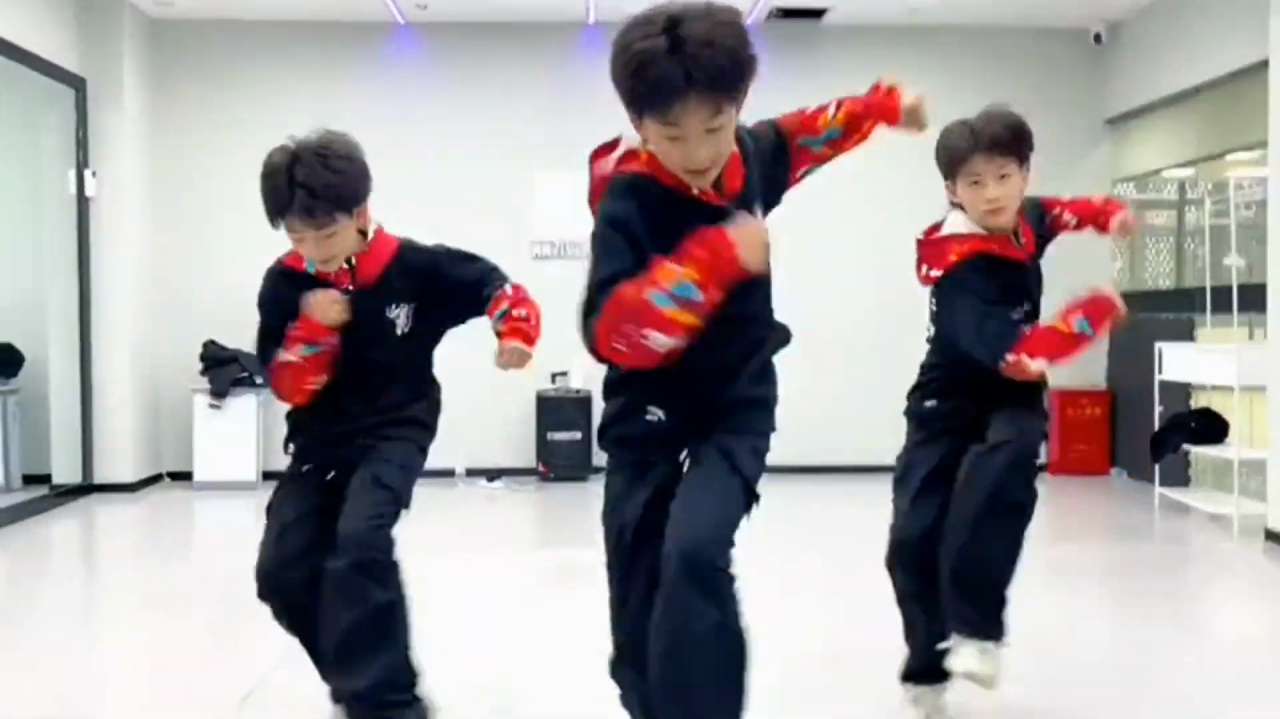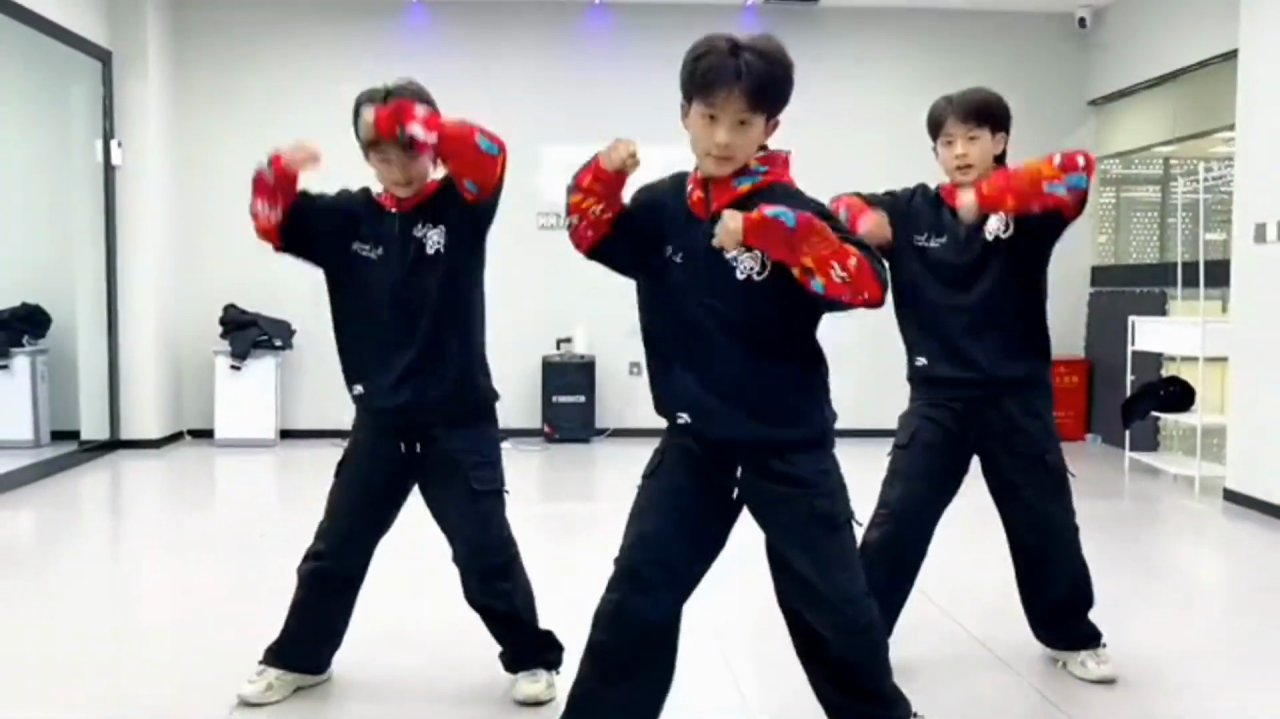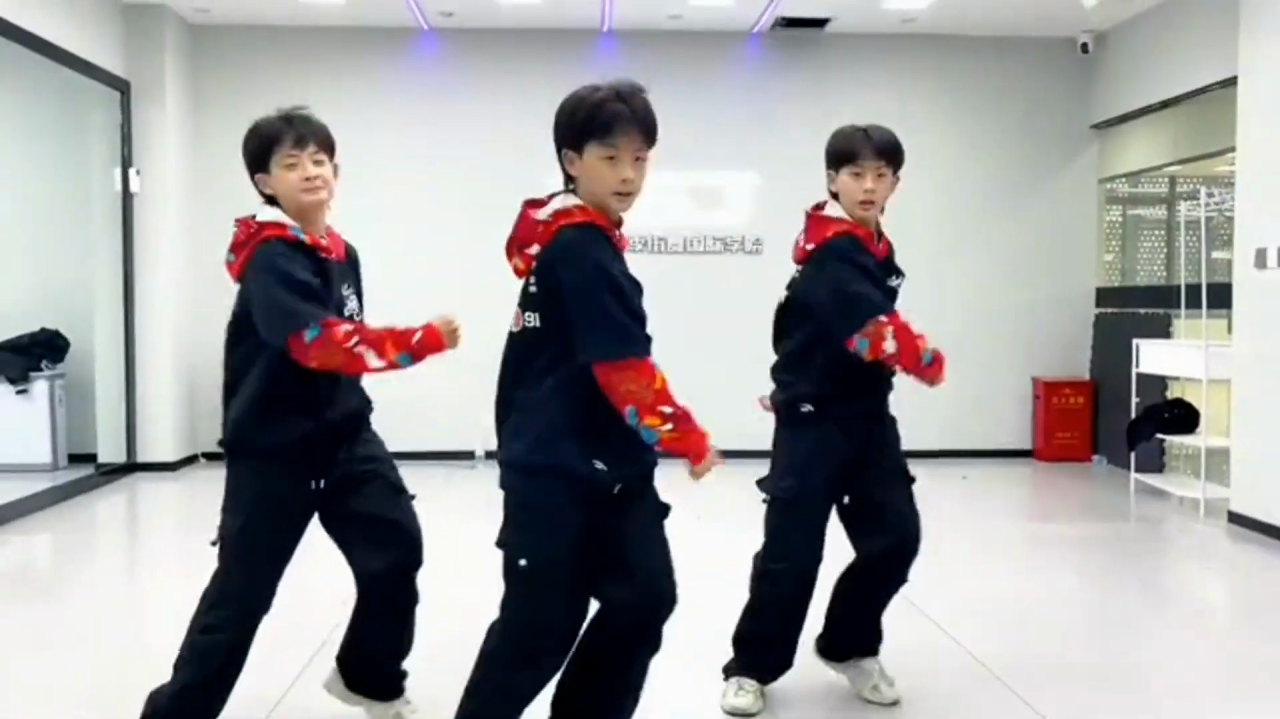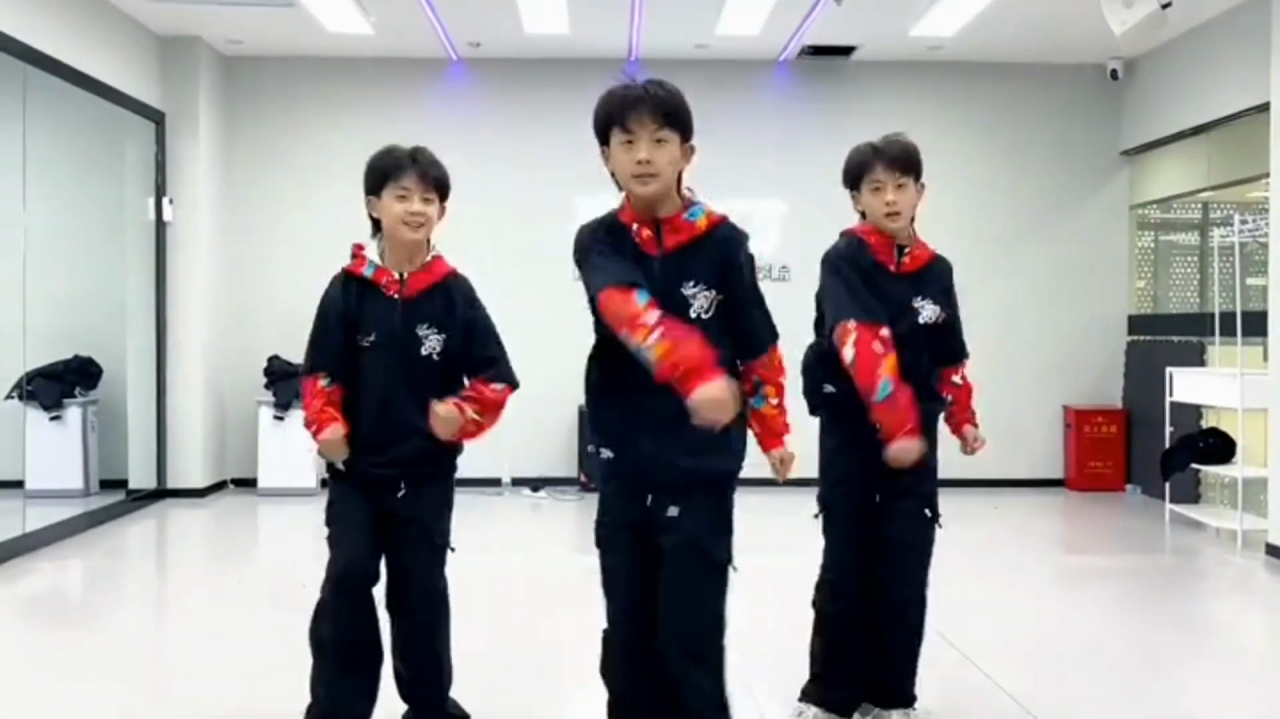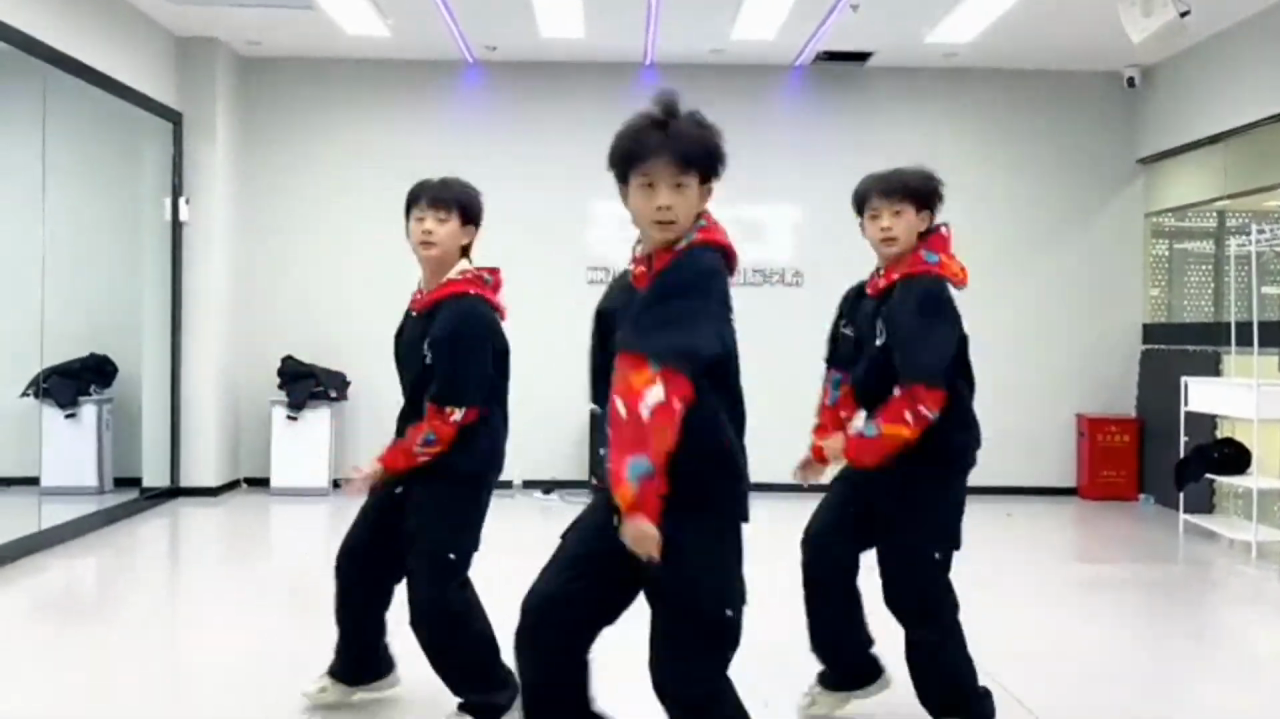
dt=0.7s
person 1, frame 1
left shoulder: (750, 153)
right shoulder: (629, 194)
left elbow: (803, 134)
right elbow: (617, 336)
left wrist: (881, 107)
right wrist: (717, 257)
left hip: (732, 416)
right hip: (648, 427)
left knee: (693, 559)
right knee: (639, 611)
person 1, frame 2
left shoulder: (785, 206)
right shoulder: (664, 201)
left elbow: (866, 285)
right elbow: (591, 232)
left wrist: (765, 226)
right wrist: (603, 174)
left hip: (788, 446)
right hip: (693, 440)
left knee: (834, 605)
right knee: (640, 596)
person 1, frame 3
left shoulder: (576, 238)
right shoulder: (578, 249)
right elbow: (626, 371)
right wrist: (689, 442)
left hip: (606, 463)
right hip: (552, 466)
left knee: (645, 594)
right knee: (534, 626)
person 1, frame 4
left shoulder: (722, 244)
right shoulder: (600, 240)
left elbow: (757, 348)
right elbow: (628, 310)
left wrist: (773, 431)
right wrist: (694, 370)
left hip: (701, 471)
right hip: (628, 470)
left knee: (687, 637)
right knee: (632, 633)
person 1, frame 5
left shoulder: (704, 264)
right shoulder: (634, 278)
left elbow: (657, 377)
left wrist: (639, 494)
right wrist: (630, 492)
left hip: (699, 507)
right hip: (636, 496)
right knee: (546, 625)
person 2, frame 1
left shoulder: (408, 263)
right shoulder: (284, 285)
left elbow: (495, 284)
right elbow: (290, 385)
left wrist: (517, 333)
right wrist: (318, 328)
left hip: (393, 439)
right hip: (320, 444)
left knee: (358, 546)
right knee: (280, 572)
person 2, frame 2
left shoulder: (457, 202)
right shoulder: (347, 215)
left elbow: (485, 154)
right elbow: (272, 218)
left wrist: (402, 117)
right wrist: (281, 172)
left hip: (457, 418)
right hip: (380, 419)
left knee: (485, 548)
right knee: (338, 545)
left ankle: (532, 657)
right ankle: (297, 658)
person 2, frame 3
left shoulder: (340, 254)
right shoulder: (270, 258)
right elbow: (319, 343)
right wrist: (422, 341)
left hip: (345, 438)
right hip: (271, 451)
left knee: (395, 554)
right knee: (238, 592)
person 2, frame 4
left shoulder: (454, 294)
right shoulder: (349, 290)
left elbow: (495, 379)
right elbow: (320, 376)
left wrist: (464, 416)
right wrist: (327, 426)
left hip: (425, 475)
right hip: (359, 474)
left knee: (421, 597)
right knee: (346, 589)
person 2, frame 5
left shoulder: (471, 314)
right shoulder: (423, 302)
left elbow: (454, 415)
left wrist: (386, 463)
right wrist: (389, 458)
left hip: (457, 473)
right hip: (409, 467)
left knee: (436, 588)
right knee: (359, 561)
right ankle: (360, 668)
person 3, frame 1
left shoulder: (1027, 219)
right shoulder: (957, 264)
right elbow: (1018, 357)
left wrist: (1104, 213)
right wrist: (1092, 315)
left hip: (1012, 404)
right hip: (943, 413)
left knee: (1004, 467)
right knee: (912, 542)
left ankle: (977, 627)
person 3, frame 2
left shoulder: (1031, 202)
right shoulder: (916, 208)
left elbow: (1076, 171)
right elbow: (845, 210)
left wrist: (993, 195)
right wrist: (865, 220)
left hip: (1017, 396)
right hip: (937, 399)
left knee: (1047, 521)
right knee: (900, 518)
left ankle: (1071, 637)
person 3, frame 3
left shoulder: (872, 248)
right shoulder: (833, 253)
right elbow: (874, 334)
right wrist: (929, 362)
left hip: (868, 416)
right hip: (810, 421)
left knee: (893, 538)
right knee: (790, 551)
left ankle: (849, 648)
right ankle: (751, 666)
person 3, frame 4
left shoulder: (937, 272)
right shoulder: (845, 260)
left elbow: (949, 358)
right elbow: (859, 342)
left wrist: (962, 420)
right wrist: (895, 423)
left hip: (915, 438)
right hip: (851, 433)
left knee: (905, 573)
right knee: (848, 569)
person 3, frame 5
left shoulder: (926, 294)
right shoulder: (858, 298)
left elbow: (924, 395)
right elbow: (842, 377)
left wrist: (853, 450)
right wrist: (824, 444)
left hip: (931, 460)
right hip: (877, 454)
left knee: (914, 586)
right knee: (824, 547)
right ankle: (845, 670)
